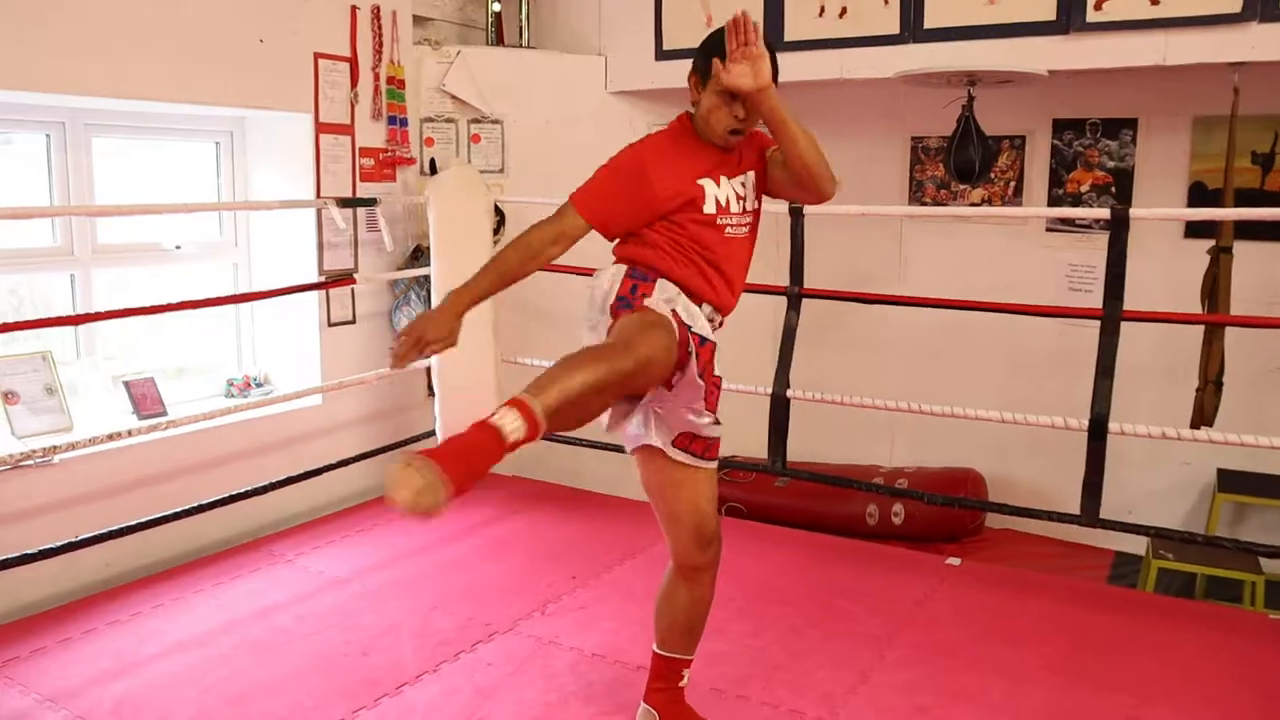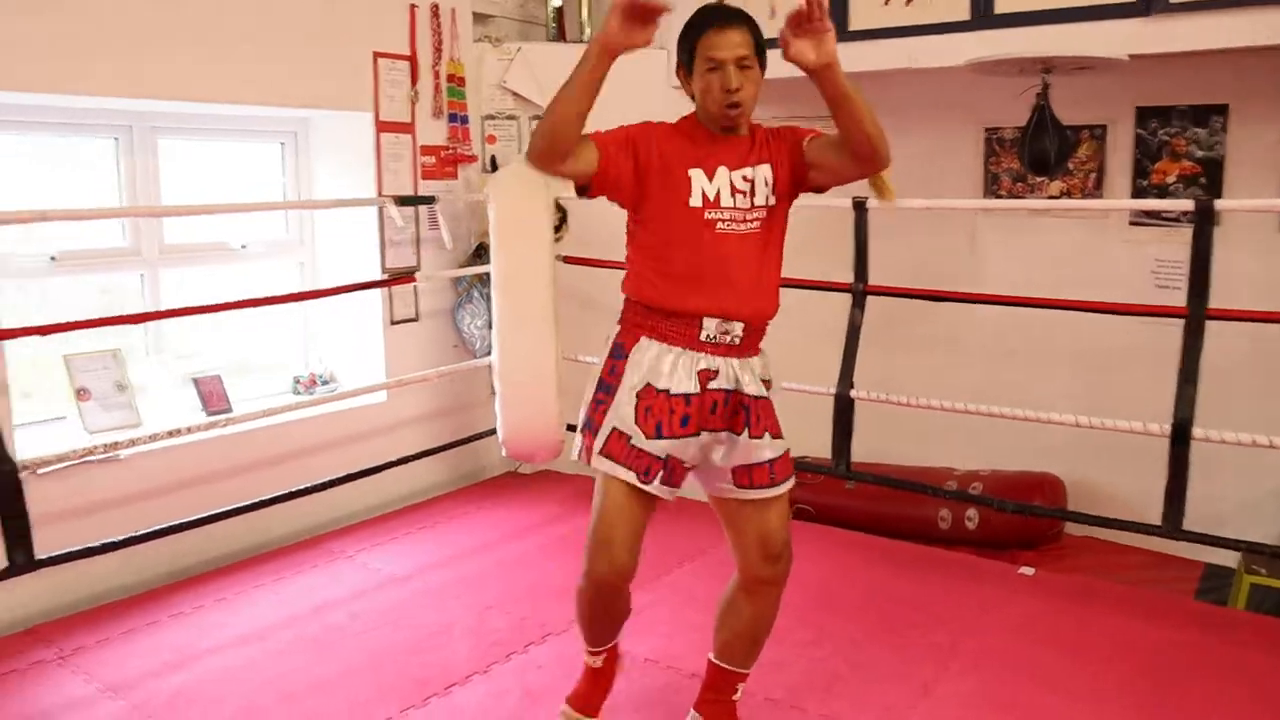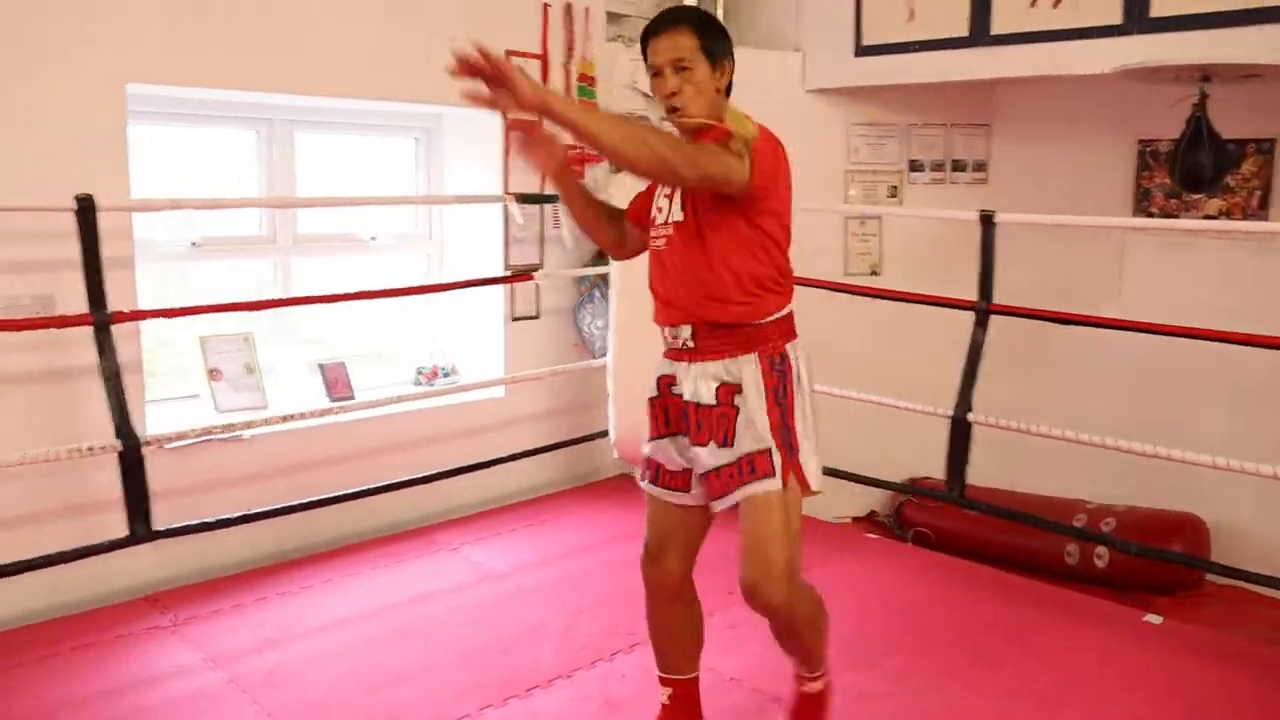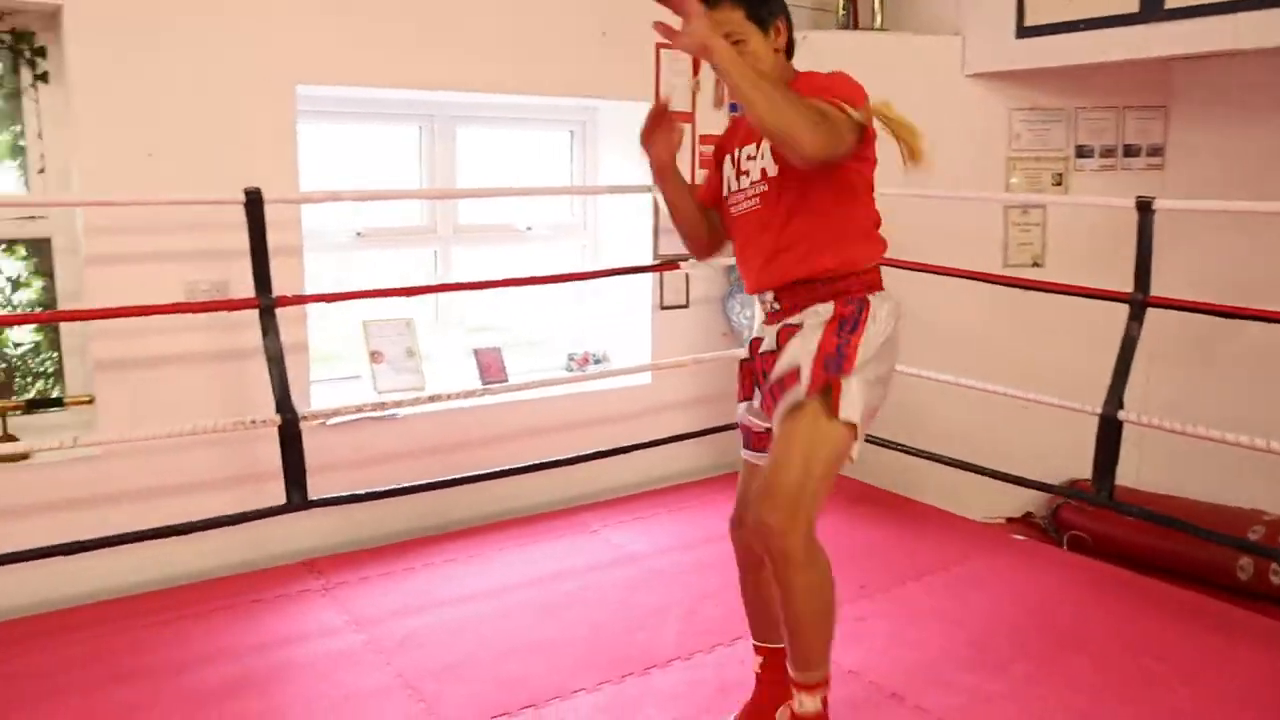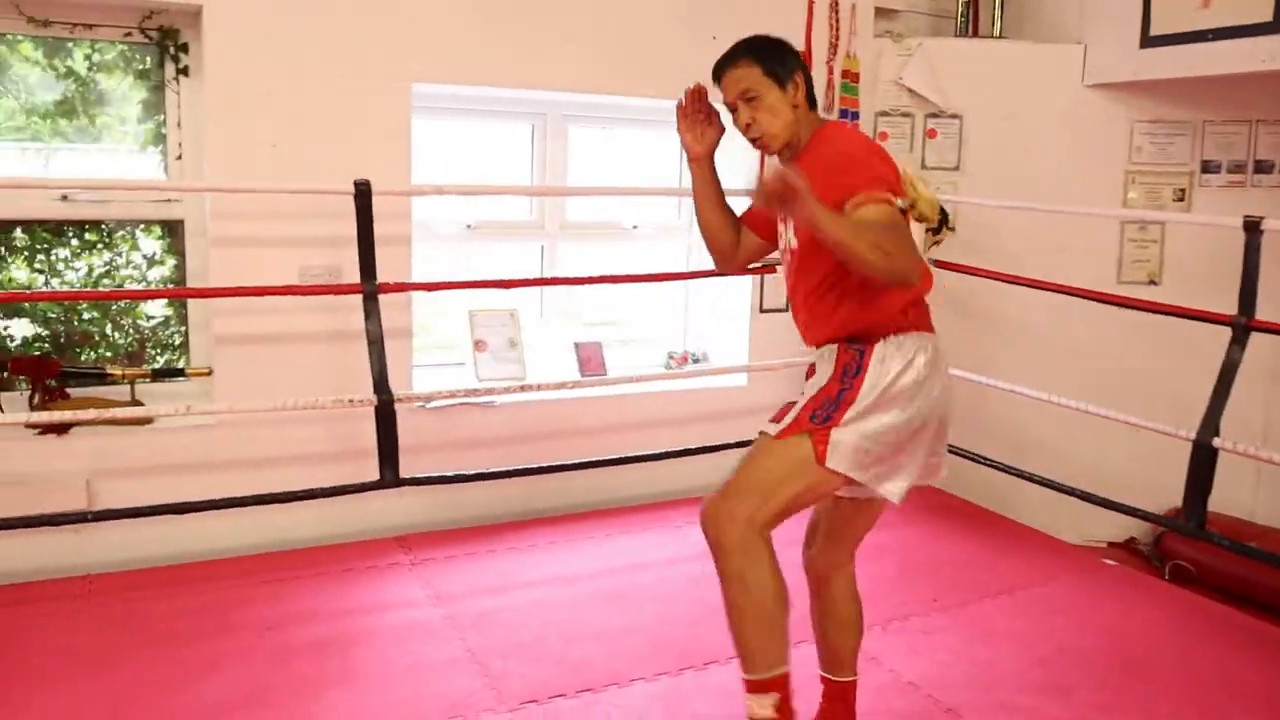
dt=0.4s
person 1, frame 1
left shoulder: (758, 155)
right shoulder: (655, 158)
left elbow: (820, 188)
right elbow: (554, 231)
left wrist: (766, 96)
right wrist: (455, 303)
left hip: (692, 354)
left knee: (699, 547)
right knee: (650, 347)
right ankle: (461, 455)
person 1, frame 2
left shoulder: (781, 154)
right shoulder: (645, 151)
left elbow: (871, 157)
right elbow: (546, 155)
left wrist: (825, 68)
left hip: (737, 381)
right hip: (652, 368)
left knee: (770, 564)
right knee: (608, 569)
person 1, frame 3
left shoulder: (752, 147)
right shoulder: (676, 164)
left elbow: (666, 158)
right elbow: (620, 239)
left wrist: (543, 100)
right wrist: (548, 150)
left hip: (752, 374)
right hip: (689, 380)
left knee: (771, 584)
right knee: (665, 567)
person 1, frame 4
left shoulder: (831, 94)
right shoulder: (733, 141)
left elbow: (809, 144)
right elbow: (702, 238)
right wrist: (664, 163)
left hip: (840, 324)
right hip: (784, 332)
left knee: (782, 510)
right knee: (751, 527)
person 1, frame 5
left shoulder: (847, 155)
right shoulder: (788, 181)
left elbow: (897, 264)
right elbow: (730, 254)
left wrist: (817, 216)
right wrist: (700, 157)
left hip: (881, 371)
right hip: (860, 373)
left knee: (731, 517)
right knee: (827, 554)
